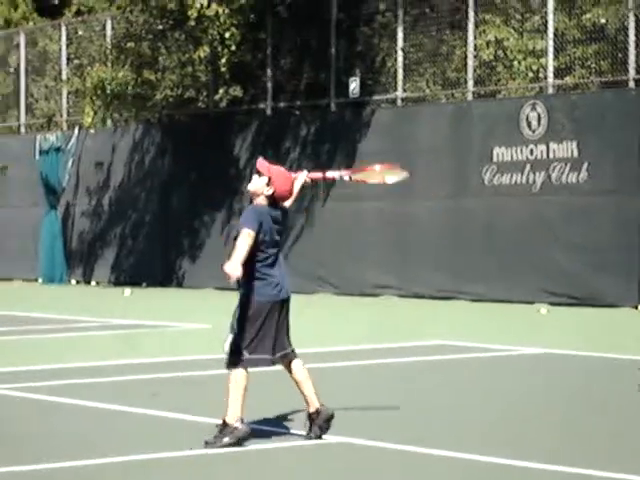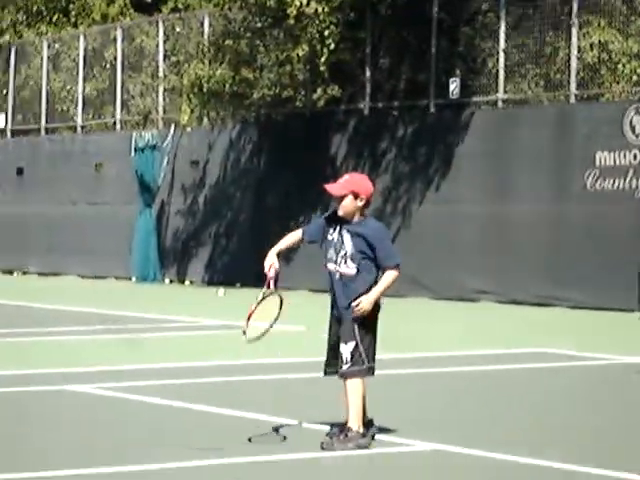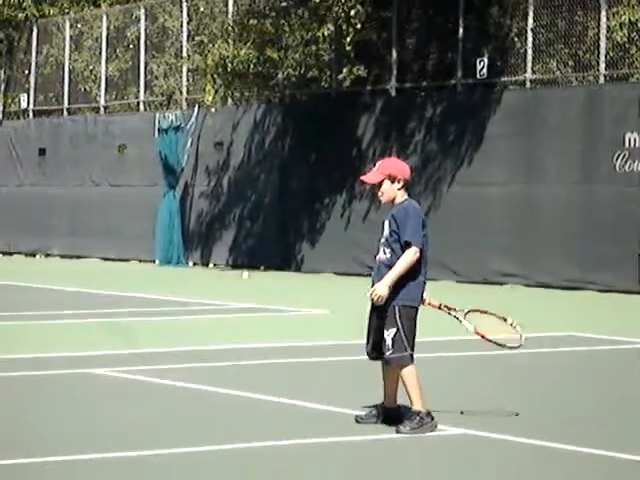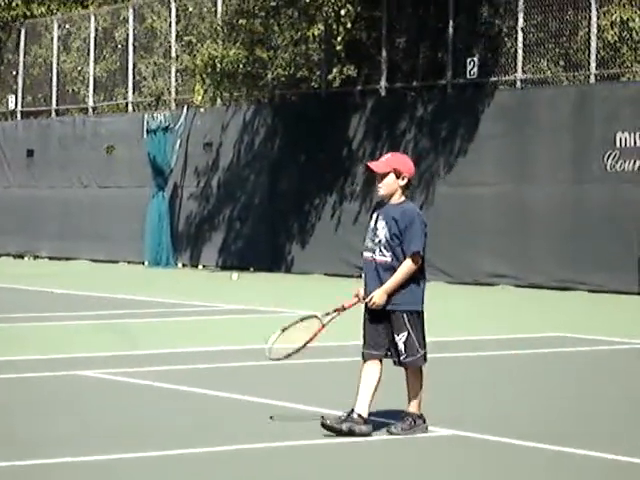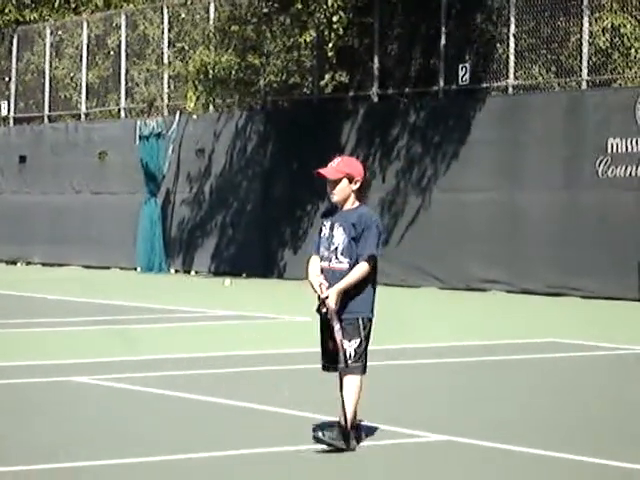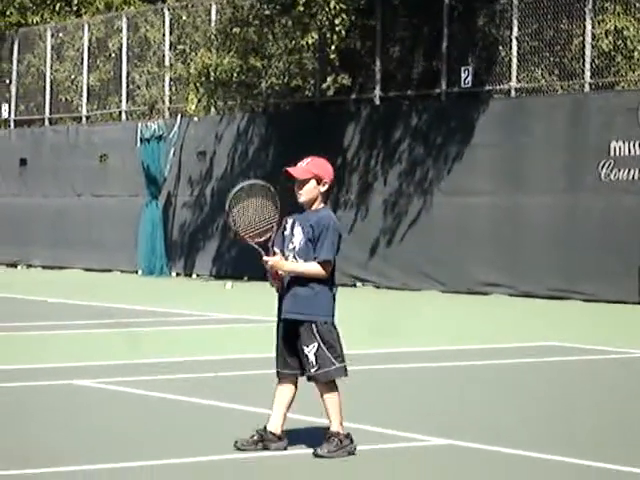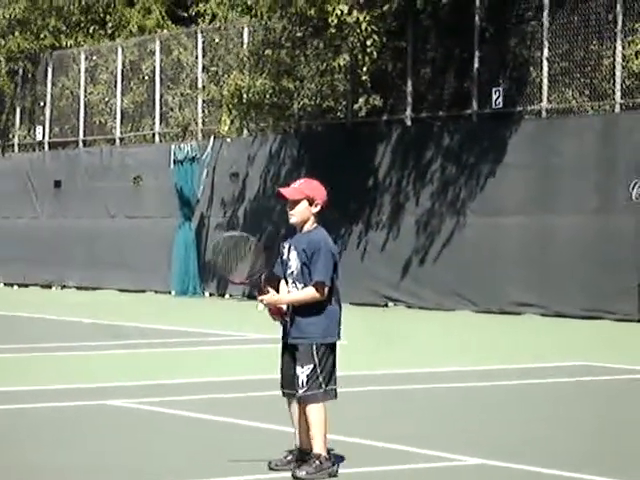
dt=0.7s
person 1, frame 1
left shoulder: (254, 213)
right shoulder: (277, 212)
left elbow: (247, 234)
right elbow: (286, 202)
left wrist: (235, 261)
right wrist: (297, 183)
left hip: (257, 297)
right hip: (278, 294)
left knee: (237, 358)
right knee: (287, 355)
left ankle: (233, 424)
right ankle: (317, 410)
person 1, frame 2
left shoulder: (375, 231)
right shoulder: (331, 221)
left elbow: (392, 269)
right elbow: (301, 234)
left wrist: (372, 296)
right wrist: (275, 251)
left hip: (359, 311)
right hip: (339, 309)
left knee: (354, 368)
right knee: (348, 368)
left ankle: (355, 431)
right ankle: (362, 422)
person 1, frame 3
left shoulder: (409, 211)
right shoulder: (396, 212)
left elbow: (413, 251)
left wrist: (386, 282)
left hip: (400, 297)
right hip: (386, 296)
left knee: (400, 356)
right knee: (385, 354)
left ankle: (421, 414)
right ankle: (389, 407)
person 1, frame 4
left shoulder: (410, 215)
right shoulder: (379, 209)
left elbow: (413, 260)
left wrist: (385, 291)
right wrist: (367, 285)
left hip: (403, 300)
right hip: (376, 299)
left knee: (409, 359)
right knee: (372, 355)
left ankle: (415, 416)
right ankle: (359, 417)
person 1, frame 5
left shoulder: (366, 219)
right shoulder: (327, 216)
left elbow: (366, 264)
right elbow: (316, 255)
left wrist: (338, 289)
right wrist: (315, 277)
left hip: (355, 307)
right hip: (330, 306)
left knee: (351, 367)
right knee: (339, 366)
left ankle: (347, 430)
right ankle: (347, 423)
person 1, frame 6
left shoulder: (326, 222)
right shoulder: (294, 218)
left elbow: (322, 268)
left wrist: (284, 266)
right wrist: (274, 270)
left hip: (313, 311)
right hip: (289, 308)
left knee: (321, 373)
right knee: (287, 371)
left ankle: (339, 435)
right ankle: (273, 432)
person 1, frame 7
left shoulder: (320, 243)
right shoulder: (291, 242)
left elbow: (319, 290)
left wrist: (281, 300)
right wrist: (277, 303)
left hip: (315, 332)
right hip: (294, 329)
left knee: (311, 393)
right knee: (293, 392)
right ankle: (303, 450)
